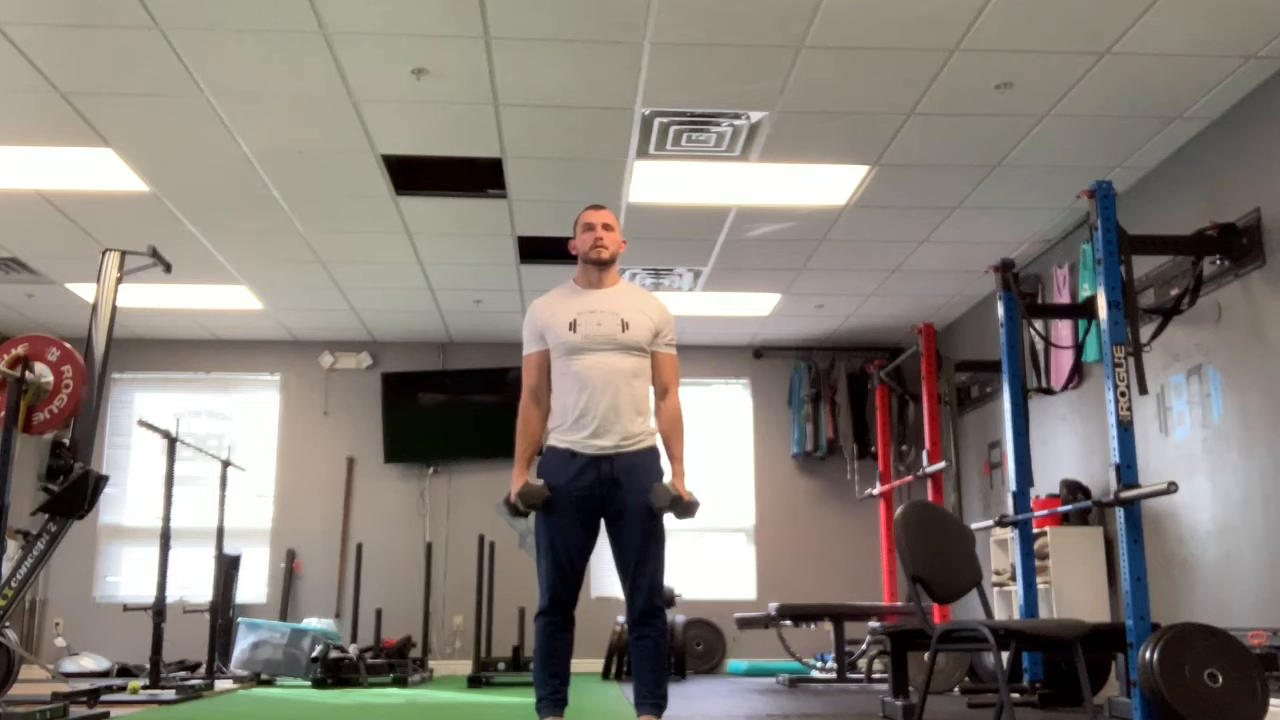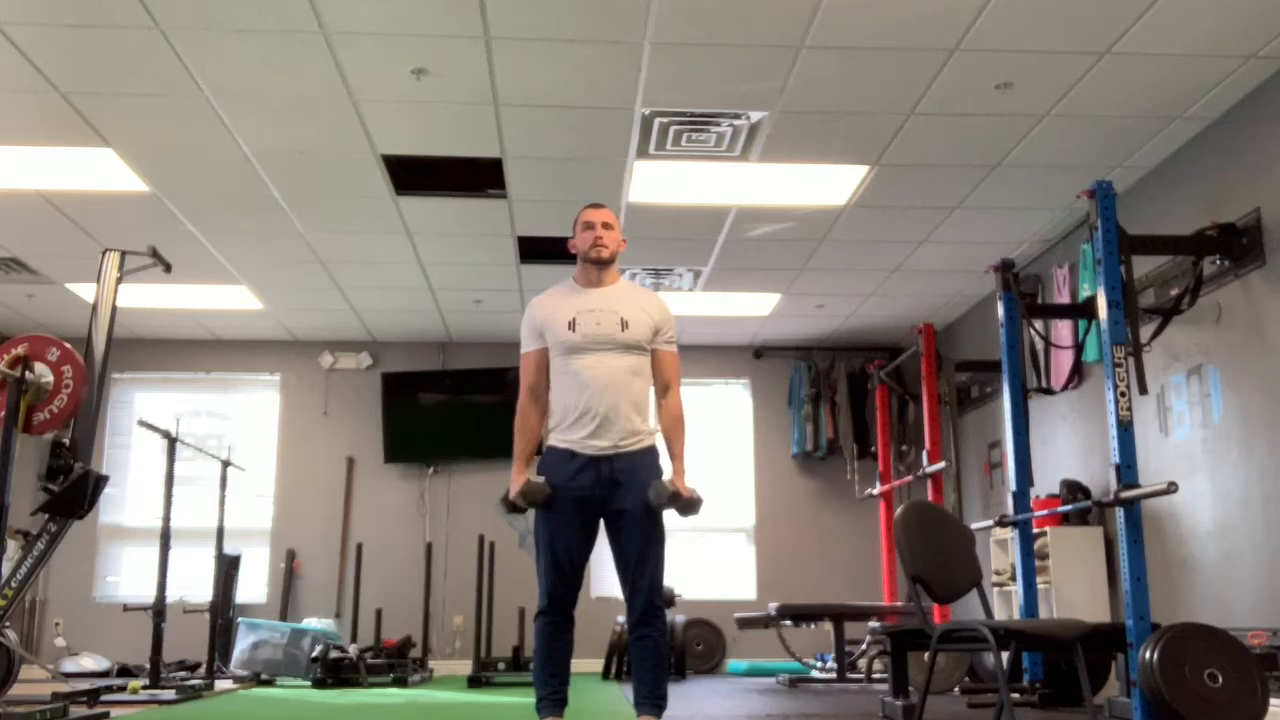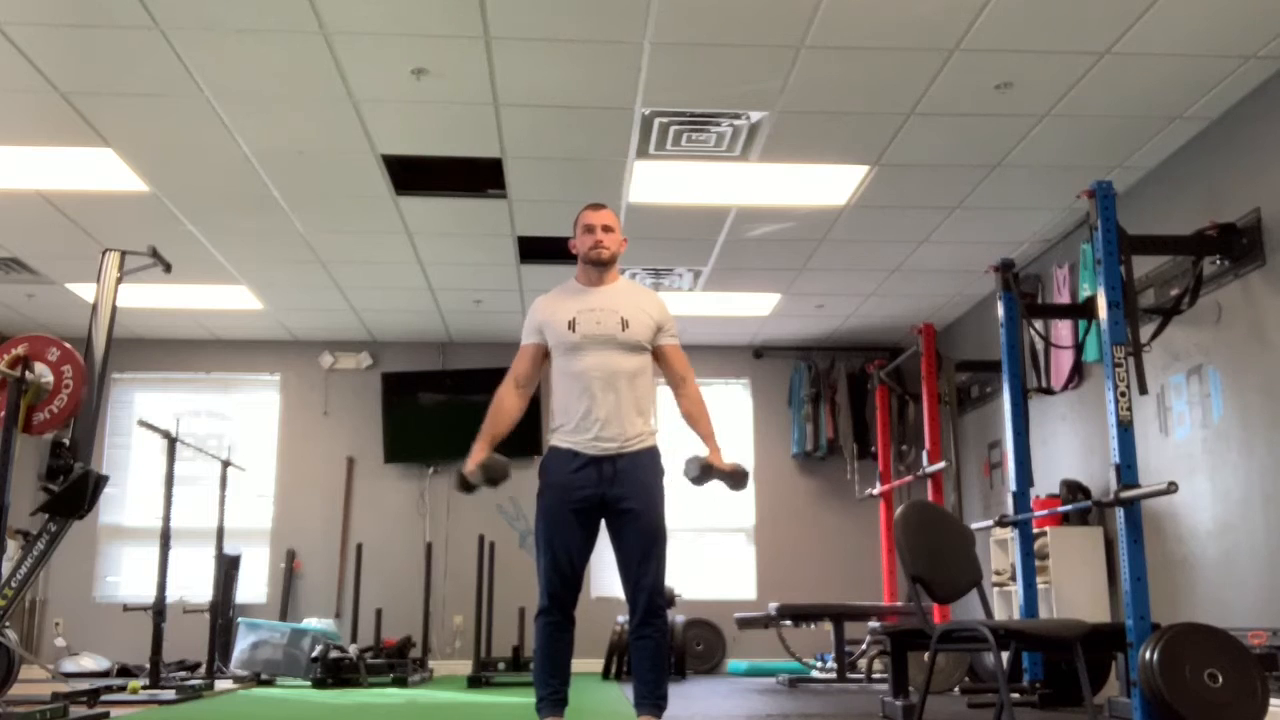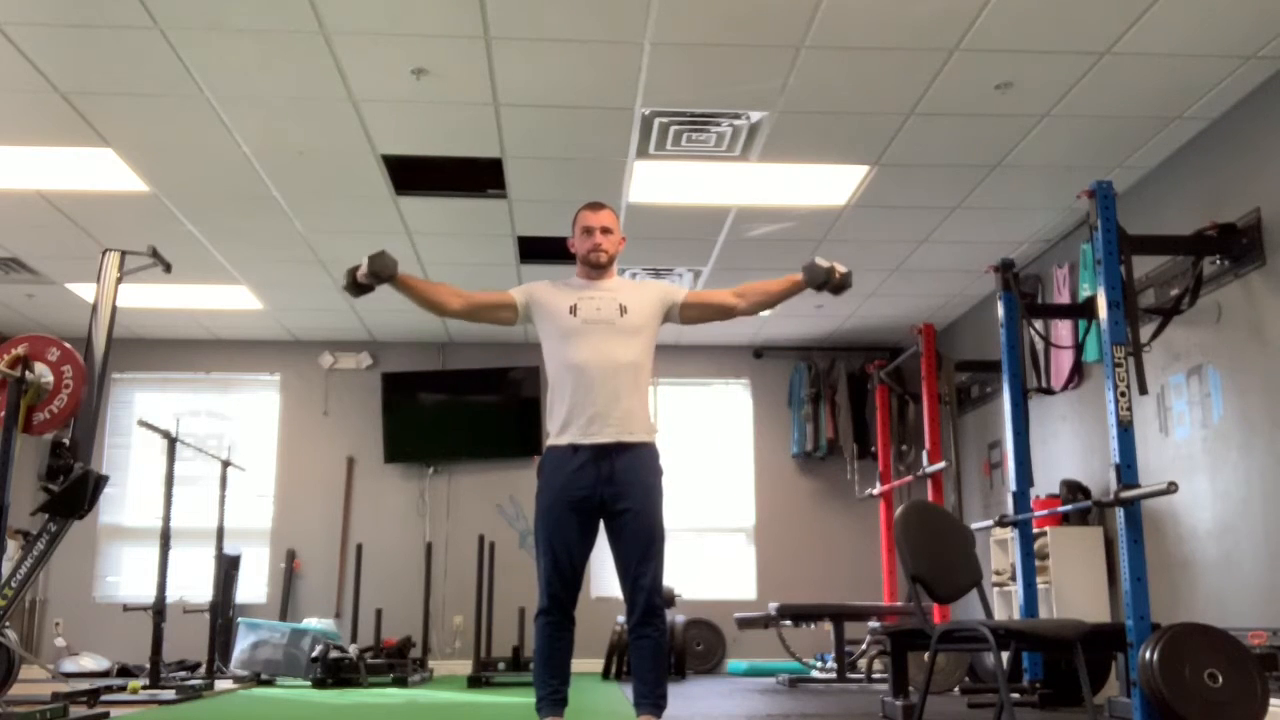
dt=0.5s
person 1, frame 1
left shoulder: (652, 309)
right shoulder: (545, 309)
left elbow: (667, 396)
right elbow: (534, 398)
left wrist: (678, 470)
right wrist: (521, 470)
left hip: (636, 464)
right hip: (566, 464)
left knee: (646, 599)
right knee: (556, 599)
person 1, frame 2
left shoulder: (651, 307)
right shoulder: (544, 307)
left elbow: (668, 393)
right elbow: (531, 395)
left wrist: (678, 468)
right wrist: (519, 468)
left hip: (635, 464)
right hip: (565, 464)
left knee: (646, 599)
right knee: (555, 599)
person 1, frame 3
left shoulder: (650, 306)
right shoulder: (547, 307)
left elbow: (683, 382)
right elbow: (517, 385)
left wrist: (711, 445)
right wrist: (482, 445)
left hip: (636, 464)
right hip: (567, 465)
left knee: (647, 598)
right knee: (556, 598)
person 1, frame 4
left shoulder: (652, 295)
right shoulder: (543, 296)
left elbow: (738, 301)
right elbow: (459, 304)
left wrist: (804, 281)
right wrist: (395, 279)
left hip: (634, 460)
right hip: (566, 461)
left knee: (646, 597)
right knee: (556, 598)
